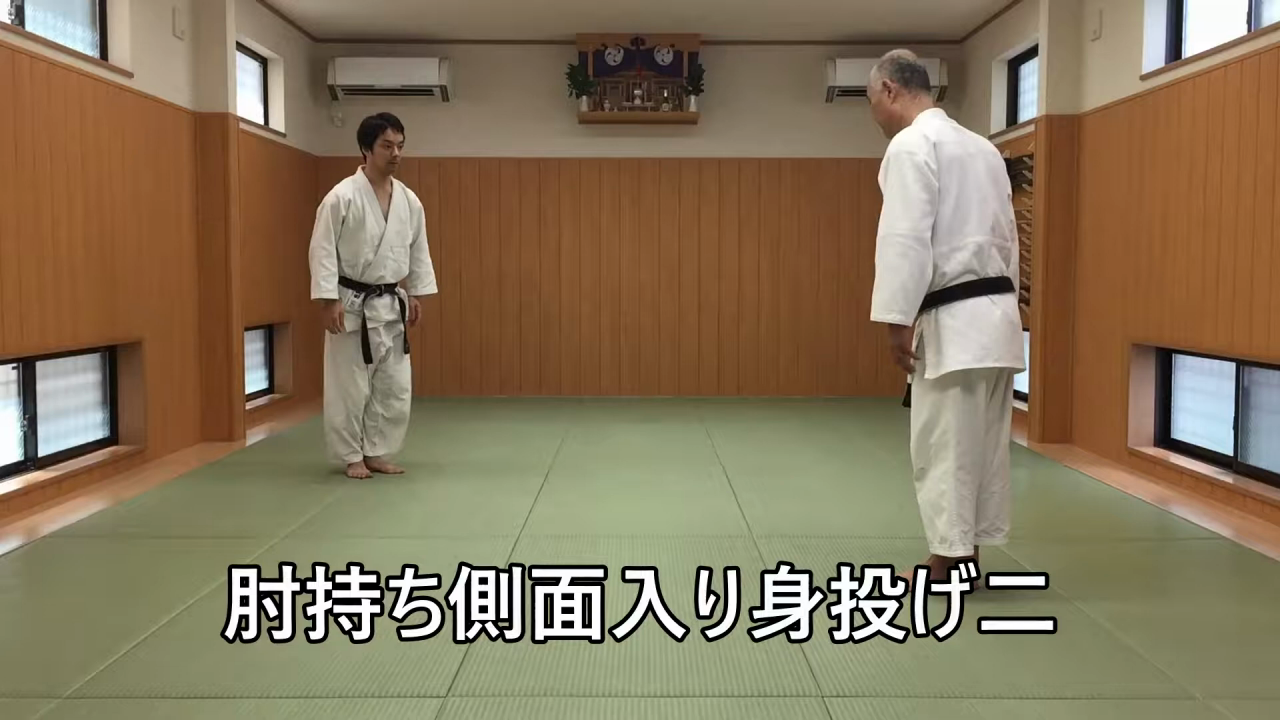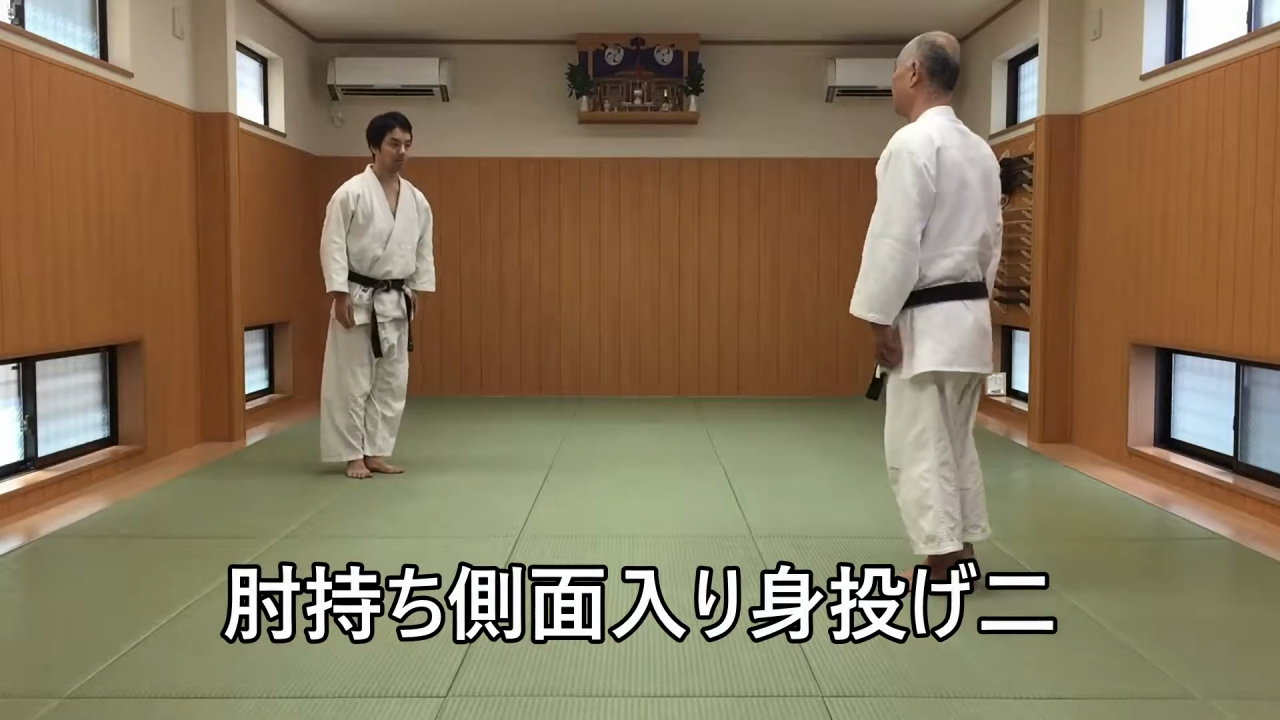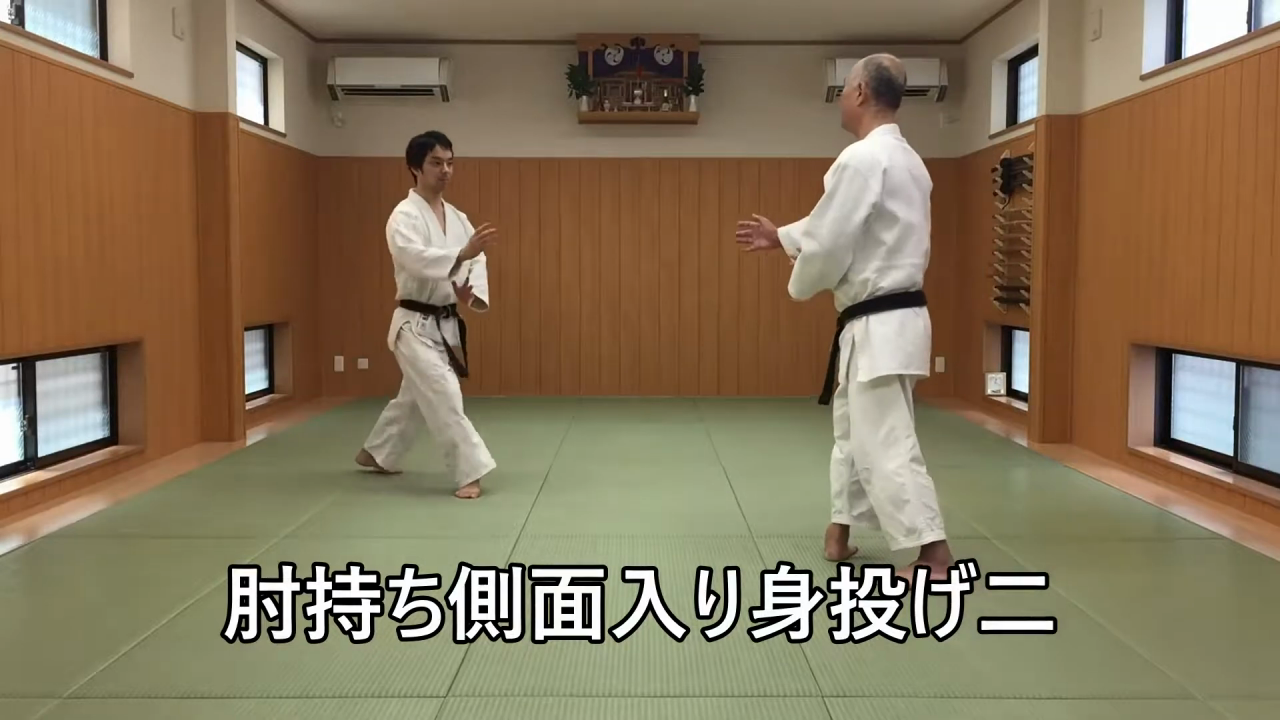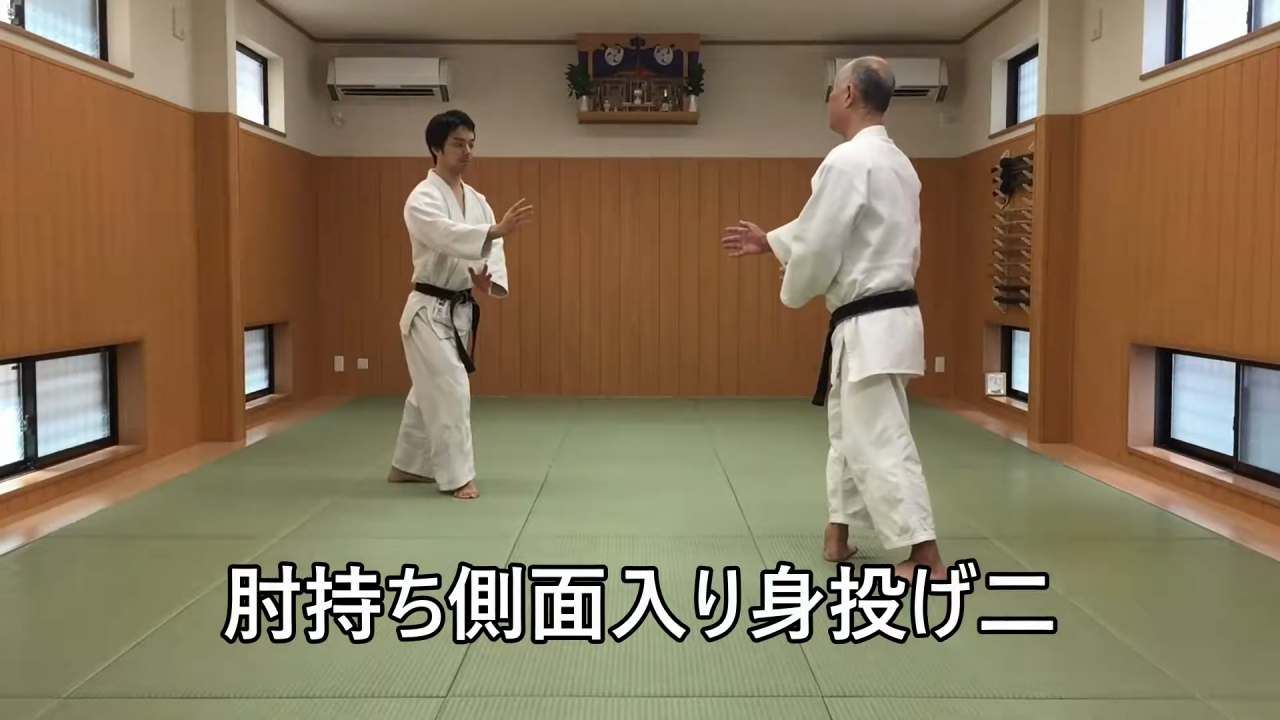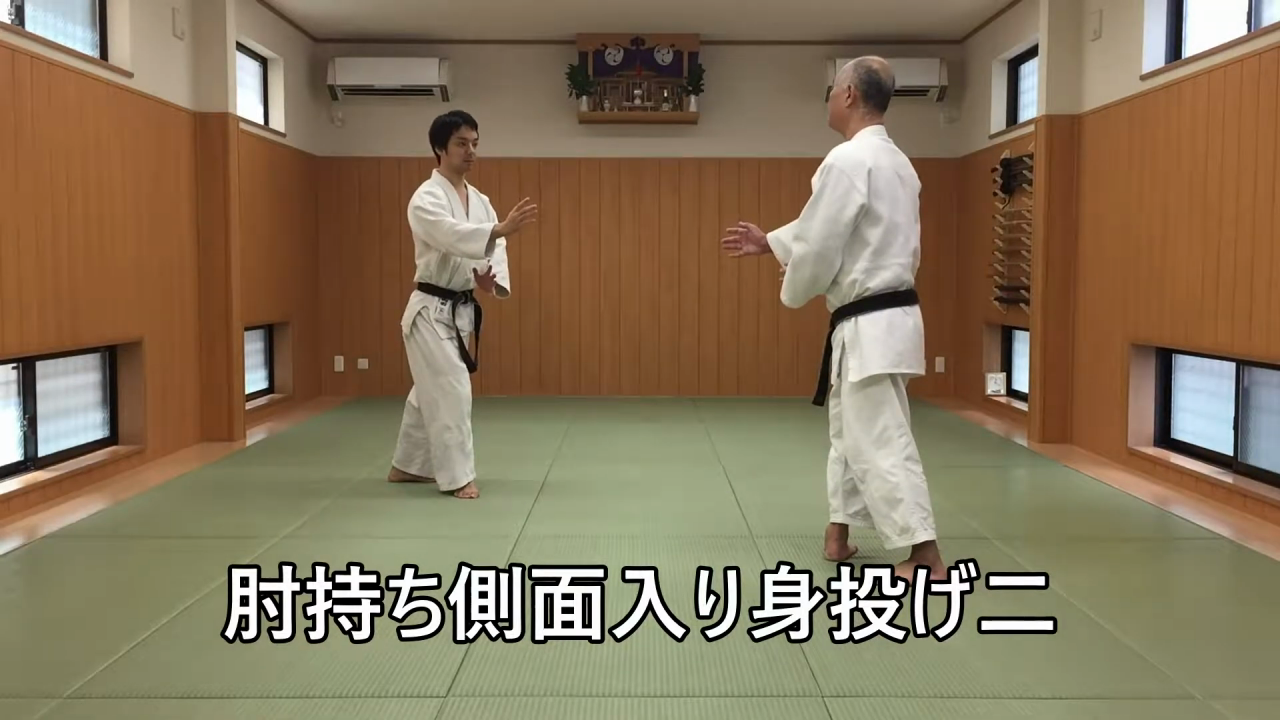
dt=0.7s
person 1, frame 1
left shoulder: (912, 145)
right shoulder: (983, 148)
left elbow: (906, 238)
right elbow: (1007, 235)
left wrist: (897, 320)
left hip: (954, 317)
right hip: (997, 311)
left knee: (944, 446)
right knee: (983, 443)
left ankle: (948, 560)
right ankle: (965, 552)
person 1, frame 2
left shoulder: (913, 143)
right shoulder: (979, 150)
left elbow: (894, 241)
right elbow: (990, 238)
left wrist: (881, 319)
left hip: (927, 317)
right hip: (970, 312)
left knee: (917, 447)
right knee: (953, 442)
left ankle: (944, 558)
right ankle: (960, 547)
person 1, frame 3
left shoulder: (863, 158)
right shoulder: (905, 159)
left elbow: (830, 241)
left wrist: (801, 284)
right wrist: (781, 237)
left hip: (878, 325)
right hip: (894, 317)
left knee: (887, 446)
right knee: (853, 430)
left ankle: (933, 554)
right ankle: (841, 532)
person 1, frame 4
left shoulder: (848, 160)
right shoulder: (896, 161)
left elbow: (819, 245)
left wrist: (792, 292)
right wrist: (769, 241)
left hip: (869, 324)
right hip: (886, 316)
left knee: (879, 444)
right knee: (848, 432)
left ankle: (926, 557)
right ankle: (839, 533)
person 1, frame 5
left shoulder: (848, 160)
right shoulder: (894, 161)
left elbow: (820, 244)
left wrist: (792, 292)
right wrist: (769, 242)
left hip: (869, 325)
right hip: (885, 316)
left knee: (880, 444)
right knee: (849, 432)
left ankle: (926, 557)
right ankle: (839, 534)
person 2, frame 1
left shoulder: (409, 200)
right shoulder: (342, 197)
left elbow: (419, 251)
right elbow: (322, 250)
left wrist: (418, 295)
right wrist: (329, 301)
left hip: (391, 304)
right hip: (352, 303)
left knee: (395, 386)
right knee: (350, 386)
left ankle: (376, 452)
right ankle: (352, 456)
person 2, frame 2
left shoulder: (416, 200)
right shoulder: (352, 193)
left elbow: (423, 251)
right elbow: (333, 245)
left wrist: (416, 292)
right wrist: (340, 295)
left hip: (396, 301)
right hip: (359, 299)
left knee: (392, 384)
right knee: (351, 382)
left ankle: (376, 452)
right ankle: (352, 455)
person 2, frame 3
left shoulder: (458, 217)
right shoulder: (404, 216)
left elbow: (477, 262)
right elbow: (415, 257)
left wrist: (472, 291)
right wrist: (463, 252)
left hip: (446, 322)
right hip: (416, 324)
left knee: (414, 396)
right knee: (445, 397)
left ankle: (374, 454)
right ankle: (469, 472)
person 2, frame 4
left shoulder: (476, 200)
right shoulder: (422, 199)
left elbow: (489, 247)
right elbow: (447, 235)
left wrist: (490, 278)
right wrist: (497, 230)
left hip: (459, 309)
right hip: (430, 310)
left knee: (428, 392)
right knee: (451, 392)
left ankle: (407, 465)
right ankle: (458, 475)
person 2, frame 5
left shoulder: (479, 201)
right shoulder: (426, 198)
left elbow: (492, 246)
right elbow: (452, 235)
left wrist: (493, 279)
right wrist: (501, 229)
left hip: (460, 310)
right hip: (431, 310)
left knee: (429, 391)
right knee: (452, 391)
left ankle: (407, 465)
right ankle: (458, 476)
